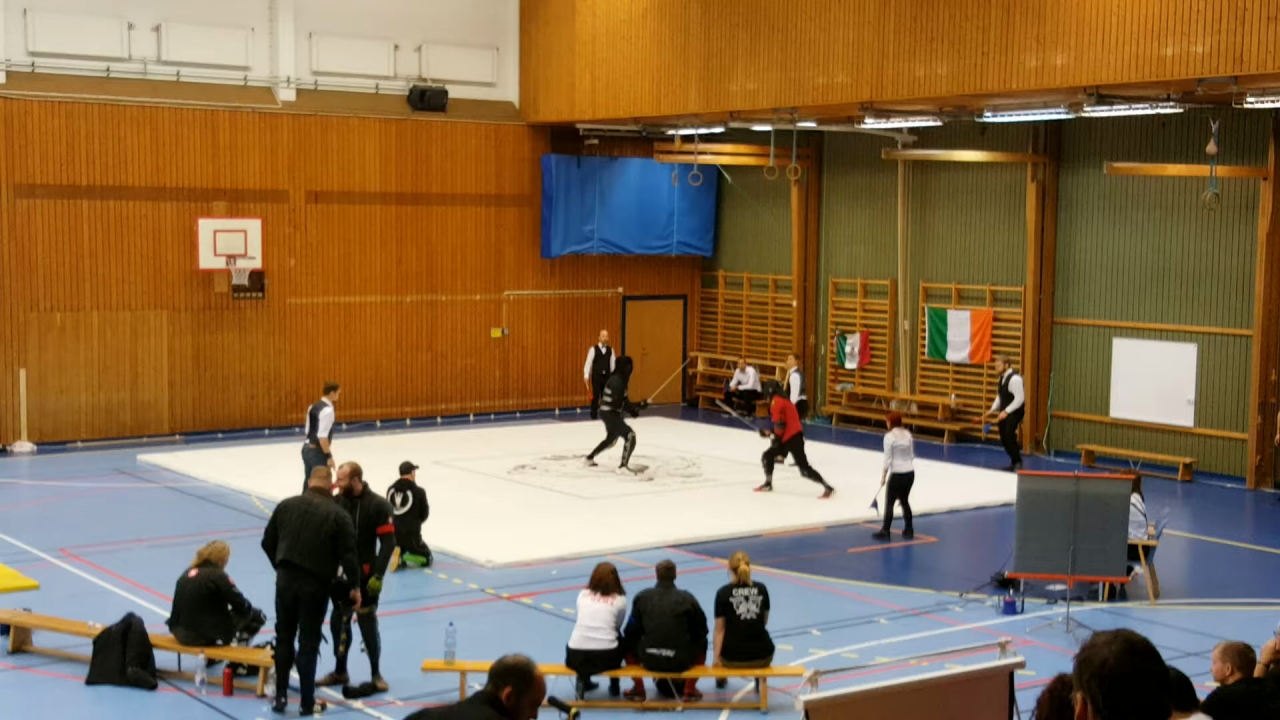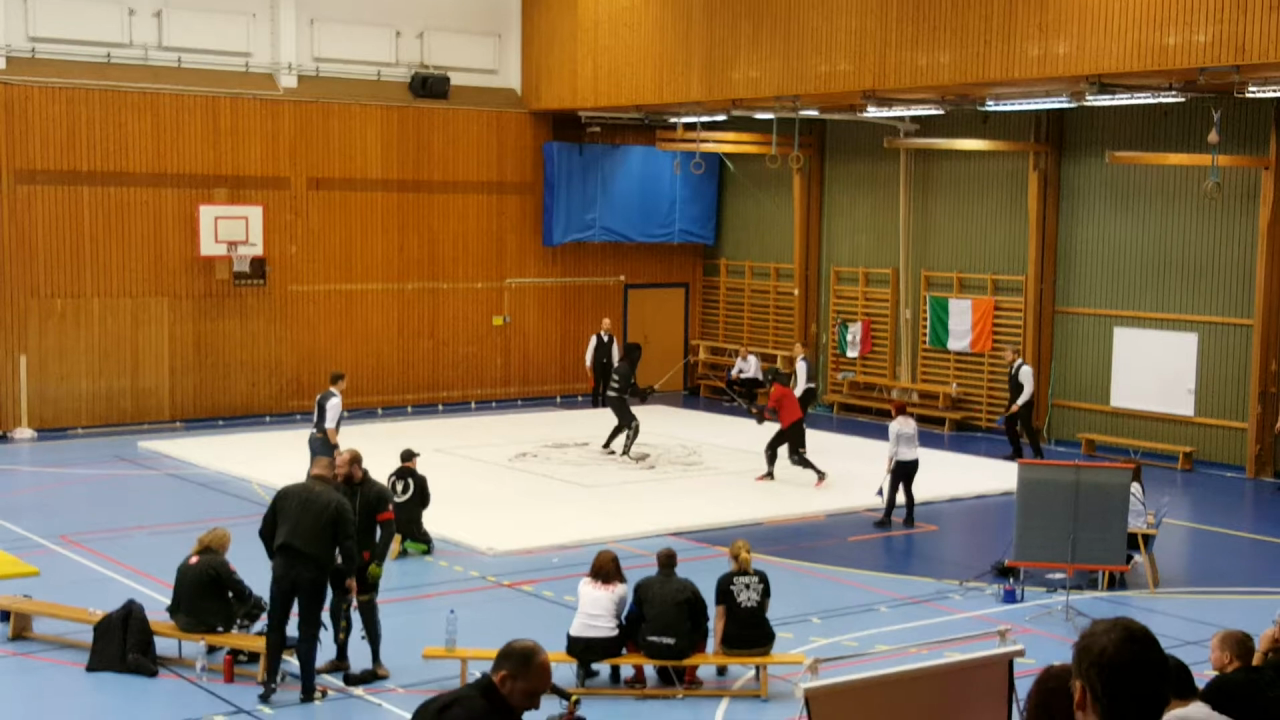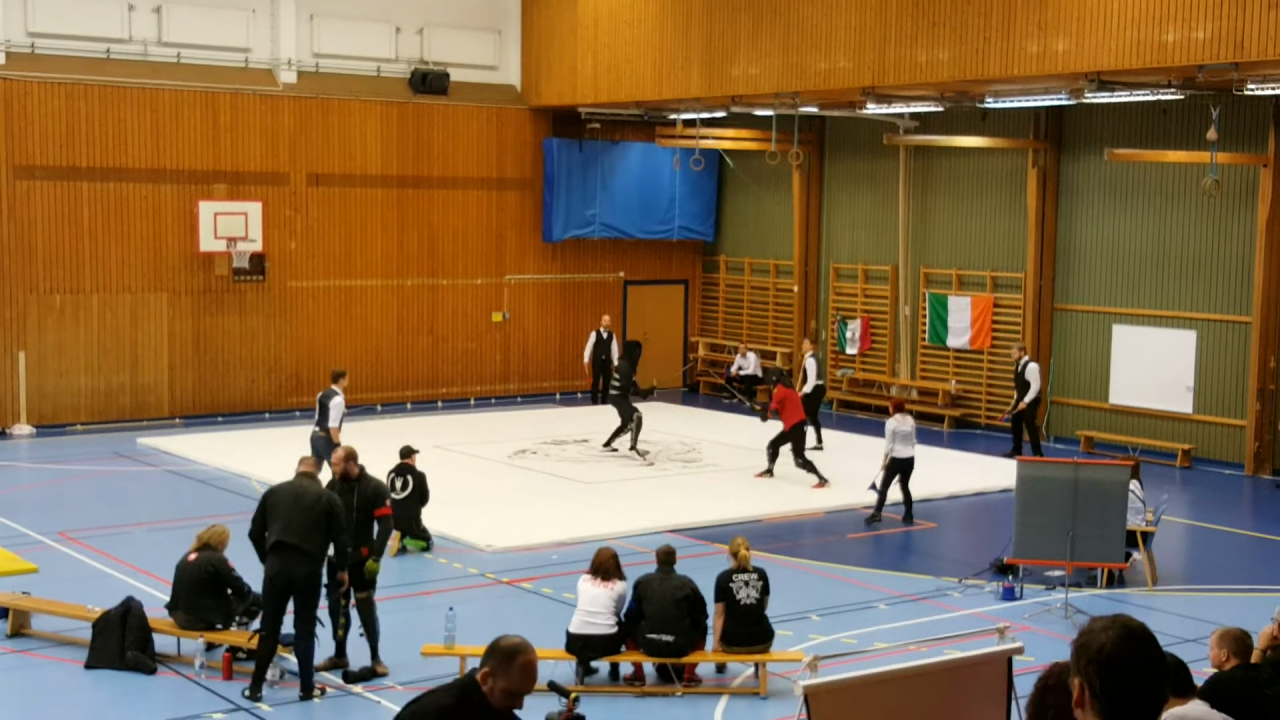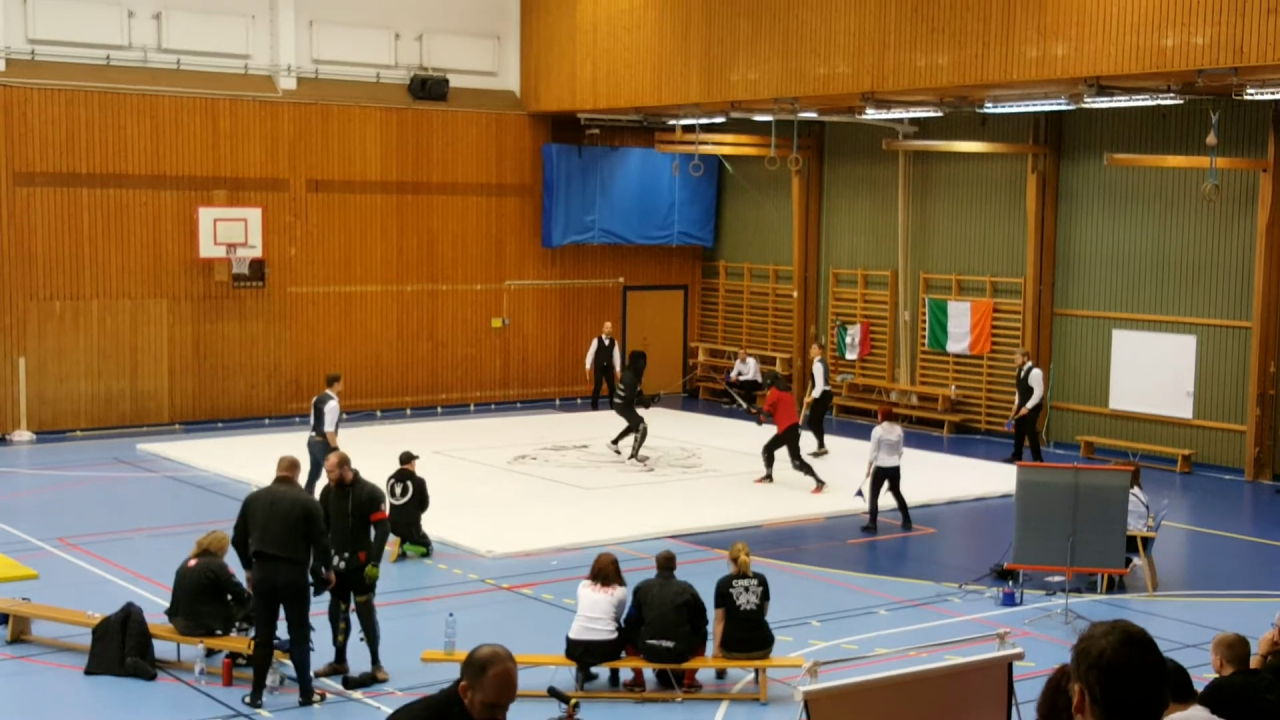
dt=0.3s
person 1, frame 1
left shoulder: (286, 505)
right shoulder: (338, 515)
left elbow: (267, 542)
right elbow: (347, 555)
right wrist: (354, 586)
left hip: (286, 580)
right hip: (315, 585)
left knee: (284, 637)
right knee: (308, 643)
left ankle: (280, 695)
right ankle: (307, 702)
person 1, frame 2
left shoulder: (286, 493)
right shoulder: (338, 503)
left elbow: (265, 530)
right elbow: (347, 543)
right wrist: (350, 575)
left hip: (284, 567)
right hip: (314, 572)
left knee: (276, 625)
right knee: (308, 631)
left ankle: (270, 682)
right ankle: (308, 689)
person 1, frame 3
left shoulder: (273, 492)
right shoulder: (328, 498)
left elbow: (255, 532)
right elbow: (339, 537)
left wrist: (266, 560)
right wrist: (342, 569)
left hip: (277, 564)
right hip: (308, 568)
left knee: (269, 628)
right knee: (304, 629)
left ankle: (255, 686)
right ankle: (307, 687)
person 1, frame 4
left shoulder: (253, 499)
right shoulder: (306, 502)
left elbow: (238, 539)
right elbow: (320, 540)
left wrist: (248, 568)
right wrist: (327, 569)
left hip: (262, 572)
right hip: (293, 574)
left knee: (263, 635)
right knee: (299, 634)
left ankle: (255, 694)
right ankle: (307, 693)
person 2, frame 1
left shoulder: (378, 505)
right shoulder: (336, 502)
left elbow: (388, 543)
left wrist: (378, 575)
left hip: (364, 575)
left knee: (368, 624)
right knee: (339, 622)
left ankle: (376, 674)
right ankle: (340, 671)
person 2, frame 2
left shoulder: (378, 493)
right shoulder: (336, 489)
left elbow: (388, 530)
left wrist: (378, 562)
left hip: (364, 563)
left knee: (368, 611)
right knee: (338, 609)
left ankle: (377, 661)
right ankle: (341, 659)
person 2, frame 3
left shoulder: (376, 489)
right shoulder: (333, 485)
left elbow: (385, 525)
left wrist: (376, 557)
left hip: (361, 559)
right hip: (337, 557)
left knee: (366, 608)
right knee: (337, 606)
left ankle: (375, 658)
right ankle: (339, 656)
person 2, frame 4
left shoulder: (371, 493)
right shoulder: (329, 491)
left elbow: (382, 529)
right elbow: (321, 526)
left wrist: (375, 562)
left hip: (360, 563)
right hip: (335, 562)
left knee: (366, 612)
right knee: (337, 611)
left ankle: (376, 664)
right ankle: (339, 662)
